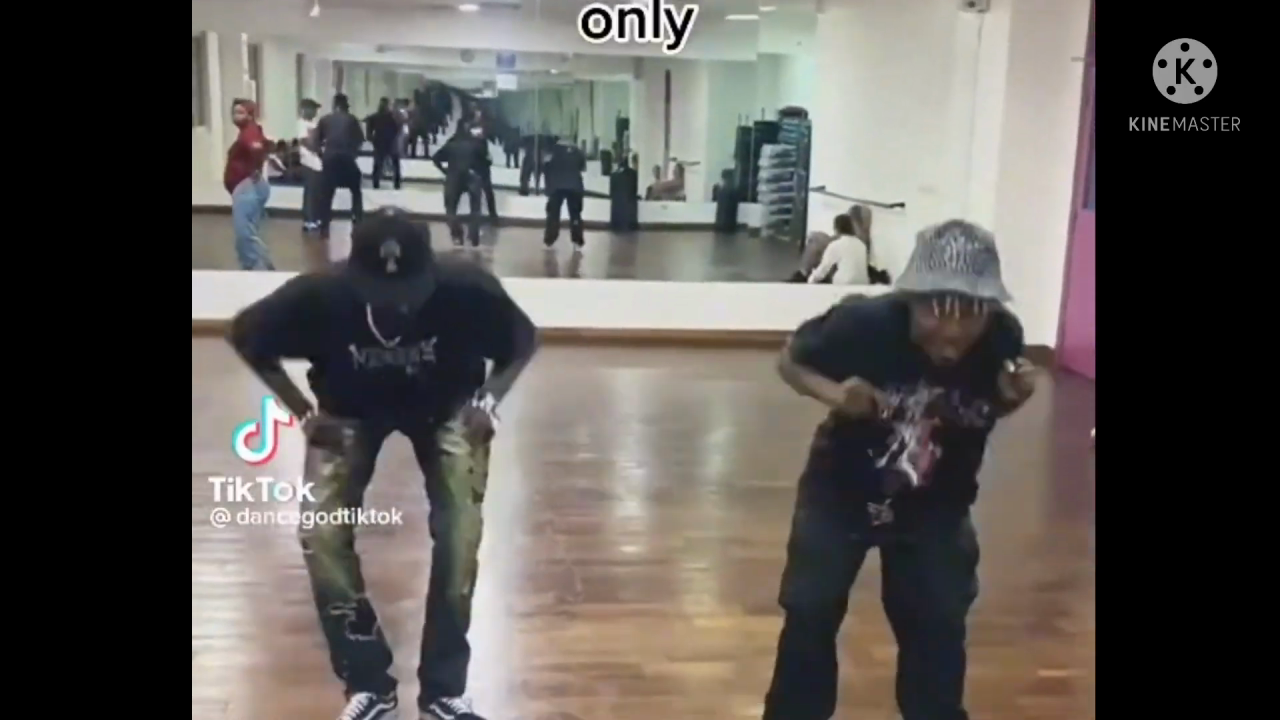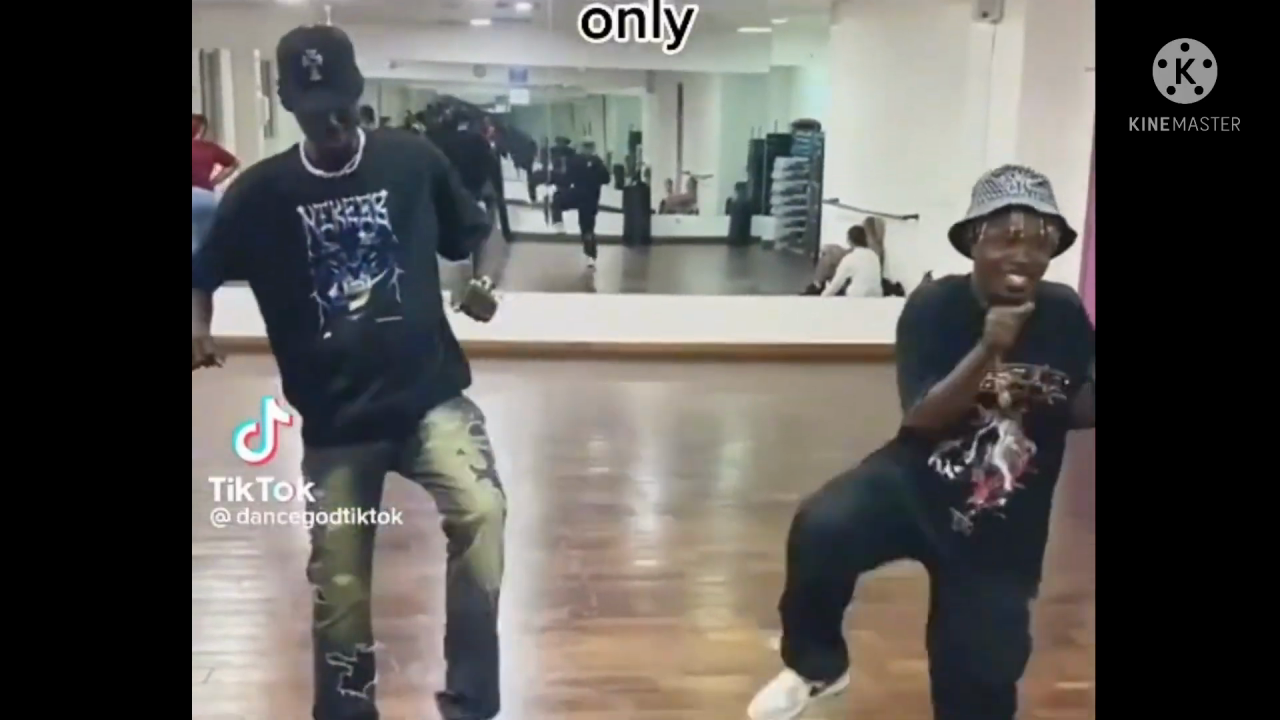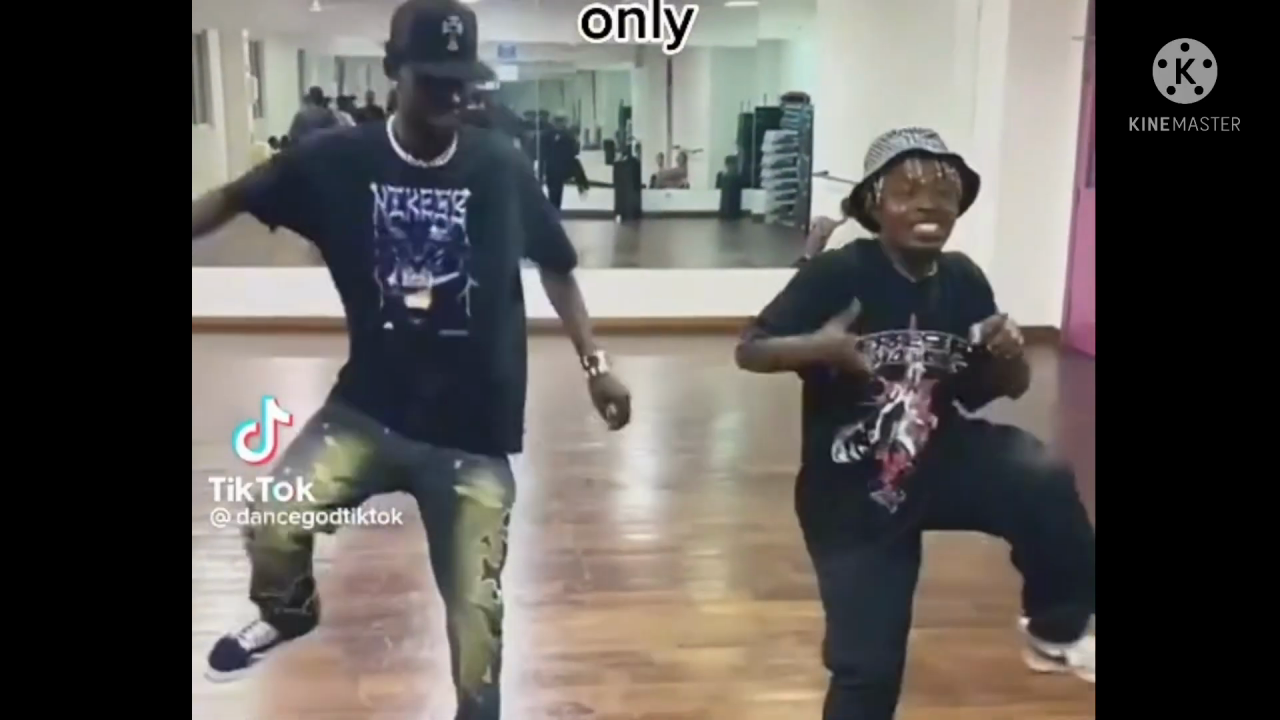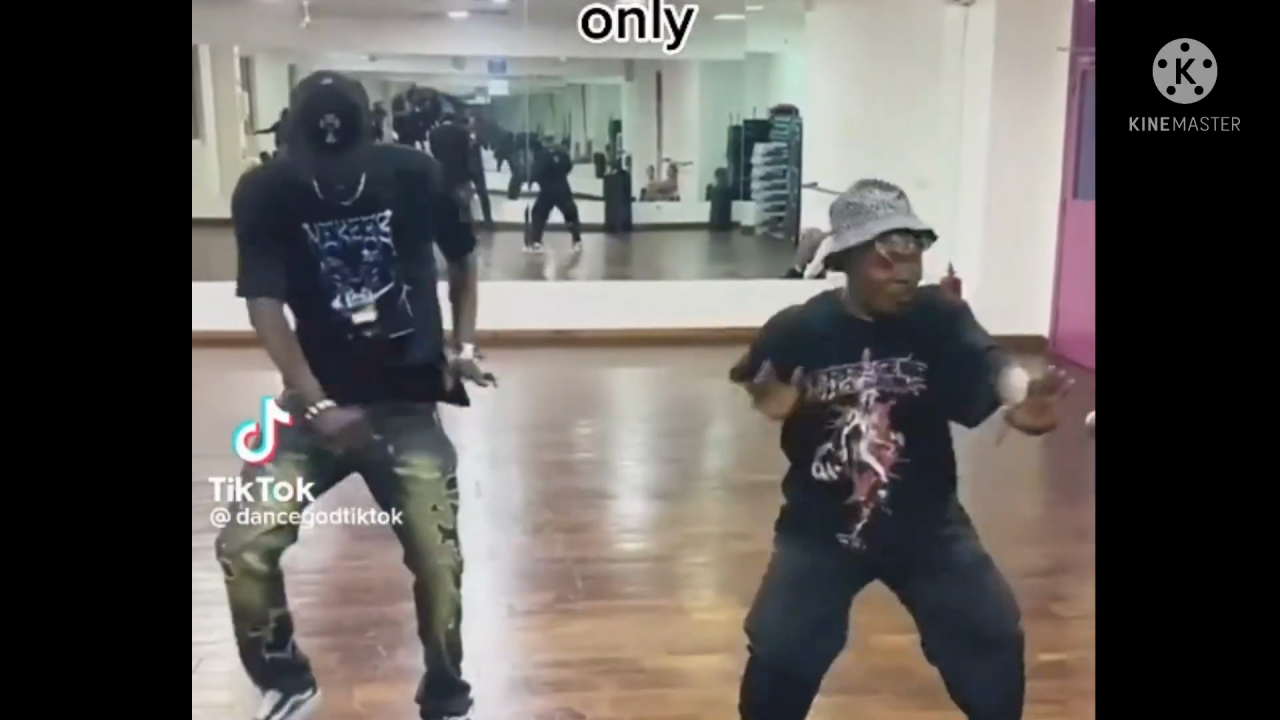
dt=1s
person 1, frame 1
left shoulder: (468, 291)
right shoulder: (320, 296)
left elbow: (523, 344)
right elbow: (244, 335)
left wrist: (486, 403)
right wrist: (302, 408)
left hip: (442, 406)
right hip: (352, 409)
left knee: (459, 537)
right knee: (322, 531)
person 1, frame 2
left shoulder: (415, 161)
right shoulder: (262, 191)
left elbow: (476, 238)
right elbow: (201, 277)
right wrist: (198, 333)
left hip: (424, 382)
right hip: (332, 408)
left knee: (480, 510)
right knee: (337, 580)
person 1, frame 3
left shoulder: (503, 164)
right shoulder: (336, 158)
left elbow: (556, 267)
right elbow: (235, 197)
left wrist: (594, 364)
left hip: (474, 428)
right hip: (370, 403)
left knee: (477, 611)
right knee: (275, 526)
right ankle: (286, 614)
person 1, frame 4
left shoulder: (412, 174)
right shoulder: (264, 195)
left elbow: (460, 252)
right elbow: (267, 311)
left wrist: (461, 343)
right wrist: (316, 408)
left hip: (406, 404)
right hip: (315, 404)
left knee: (436, 563)
right knee: (244, 547)
person 2, frame 1
left shoulder: (1003, 334)
right shoulder: (861, 321)
right elbow: (791, 362)
left wrist: (1015, 396)
right wrist: (830, 393)
left hip: (934, 509)
right hip: (842, 494)
left knee: (938, 627)
right knee: (810, 612)
person 2, frame 2
left shoulder: (1066, 313)
right shoulder: (936, 305)
left elbow: (1082, 409)
right elbow: (919, 419)
left wrist: (1085, 401)
right wrist: (986, 352)
left hip: (1003, 530)
right hip: (916, 487)
right knee: (822, 530)
right ankle: (812, 667)
person 2, frame 3
left shoulder: (963, 282)
right shoulder: (832, 275)
left elbow: (997, 388)
right elbow: (750, 348)
left wrist: (1007, 351)
right wrist: (816, 348)
left hip: (940, 465)
right hip: (846, 494)
left knee: (1041, 486)
right knee: (867, 665)
left ankle: (1056, 630)
person 2, frame 4
left shoulder: (940, 317)
right shoulder: (799, 327)
left elbow: (990, 365)
right elbow: (755, 380)
left wrist: (1026, 403)
right wrist: (772, 400)
left hip: (924, 522)
right hip: (820, 526)
left knee: (993, 636)
right knee: (780, 651)
